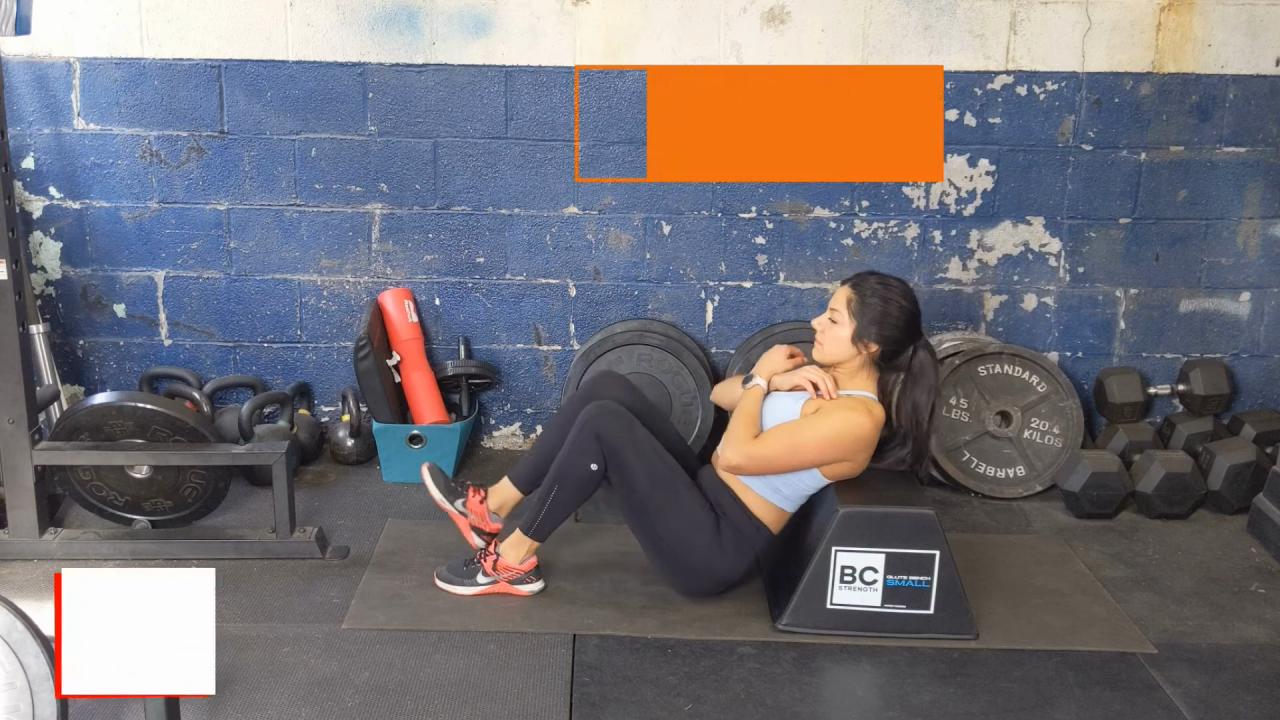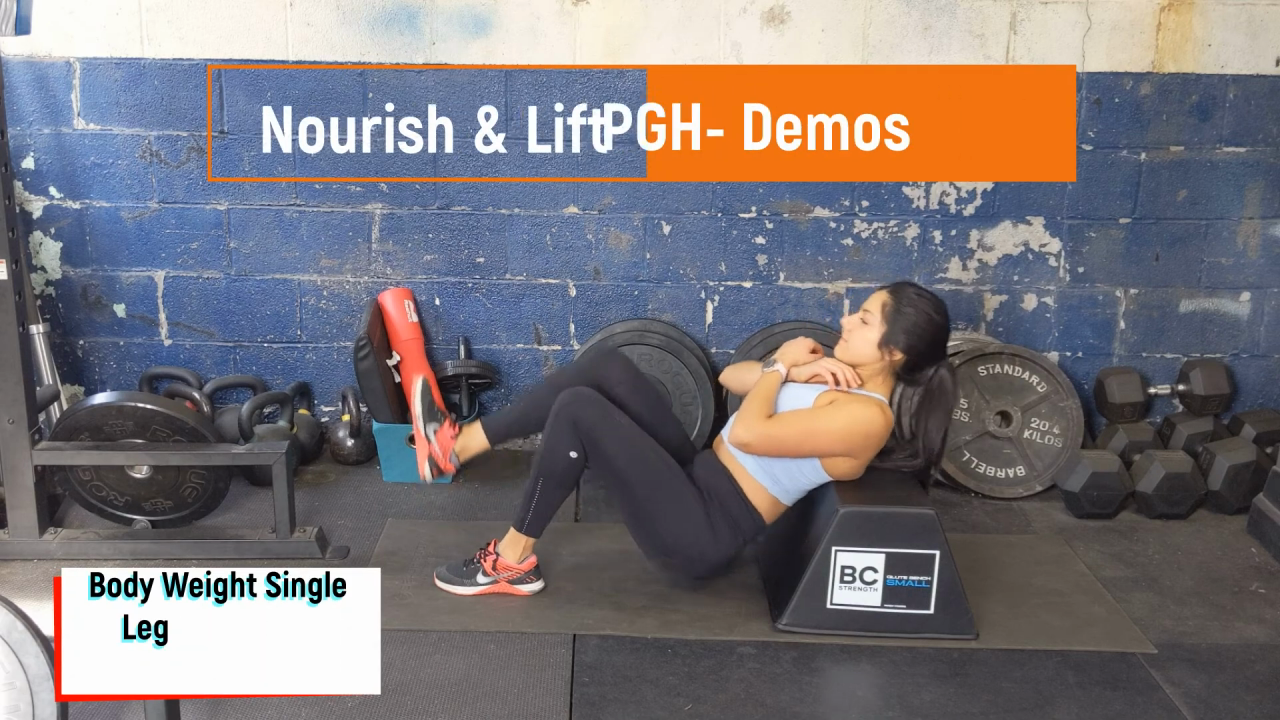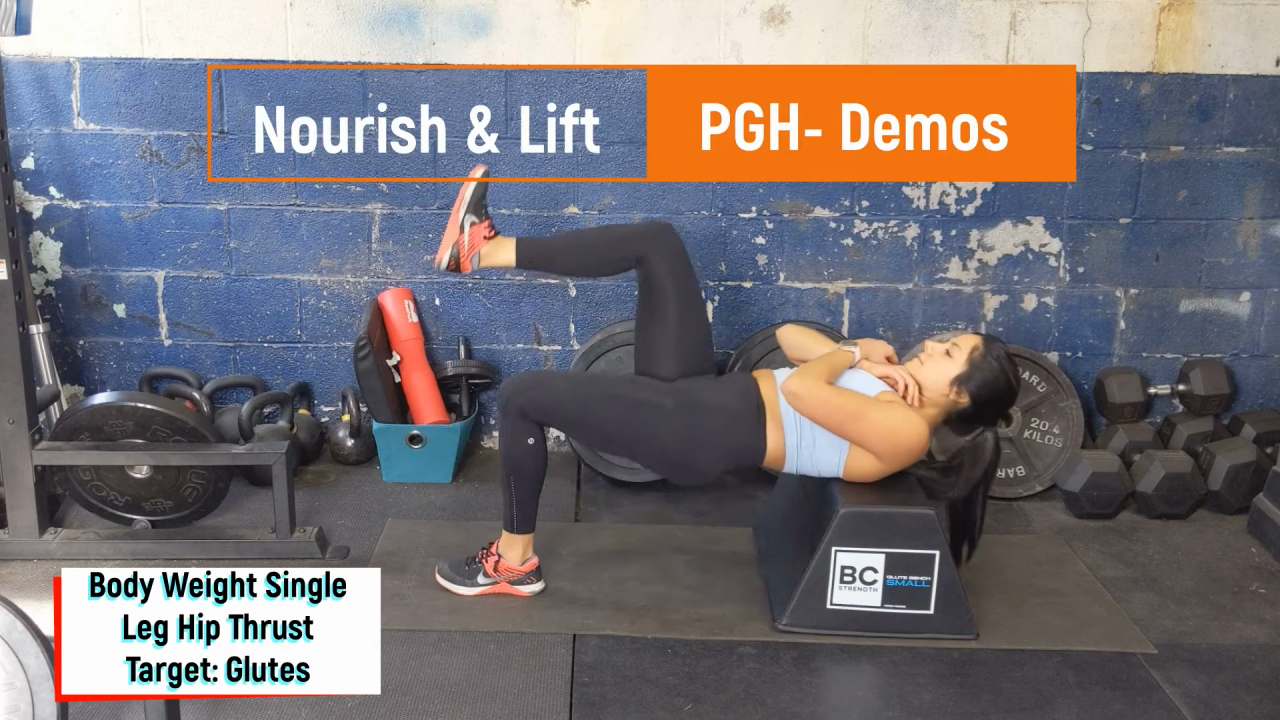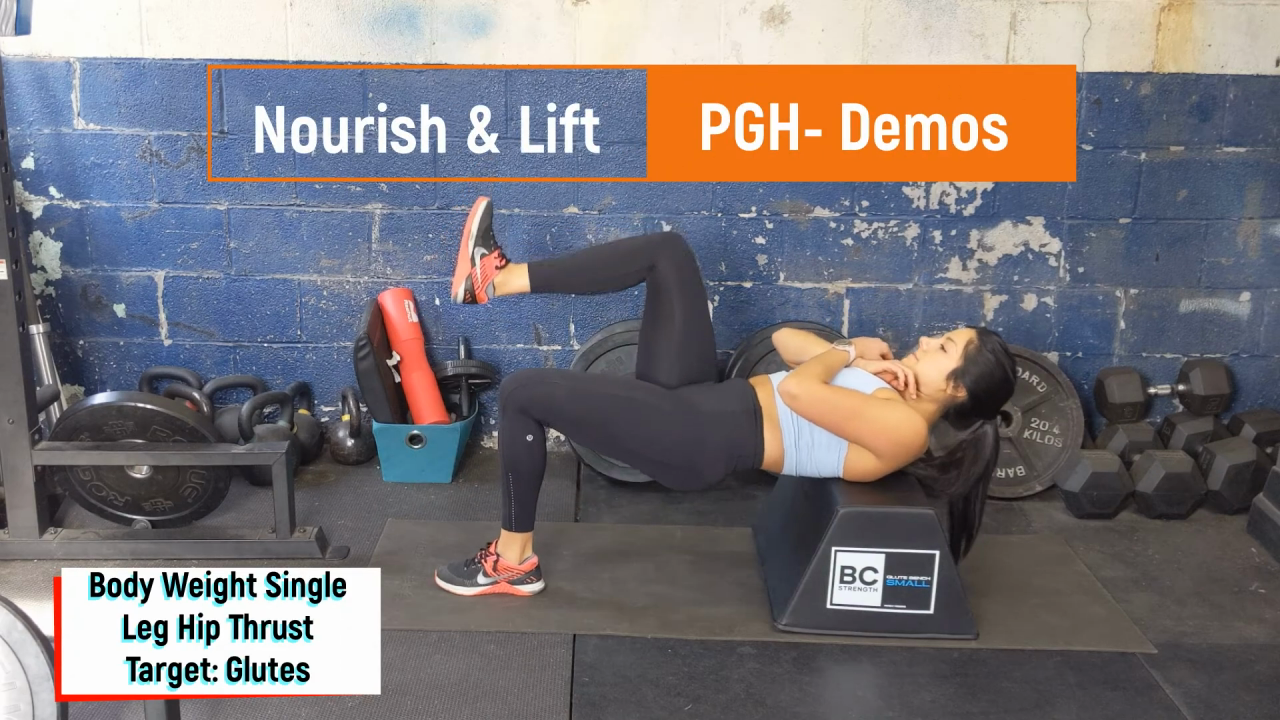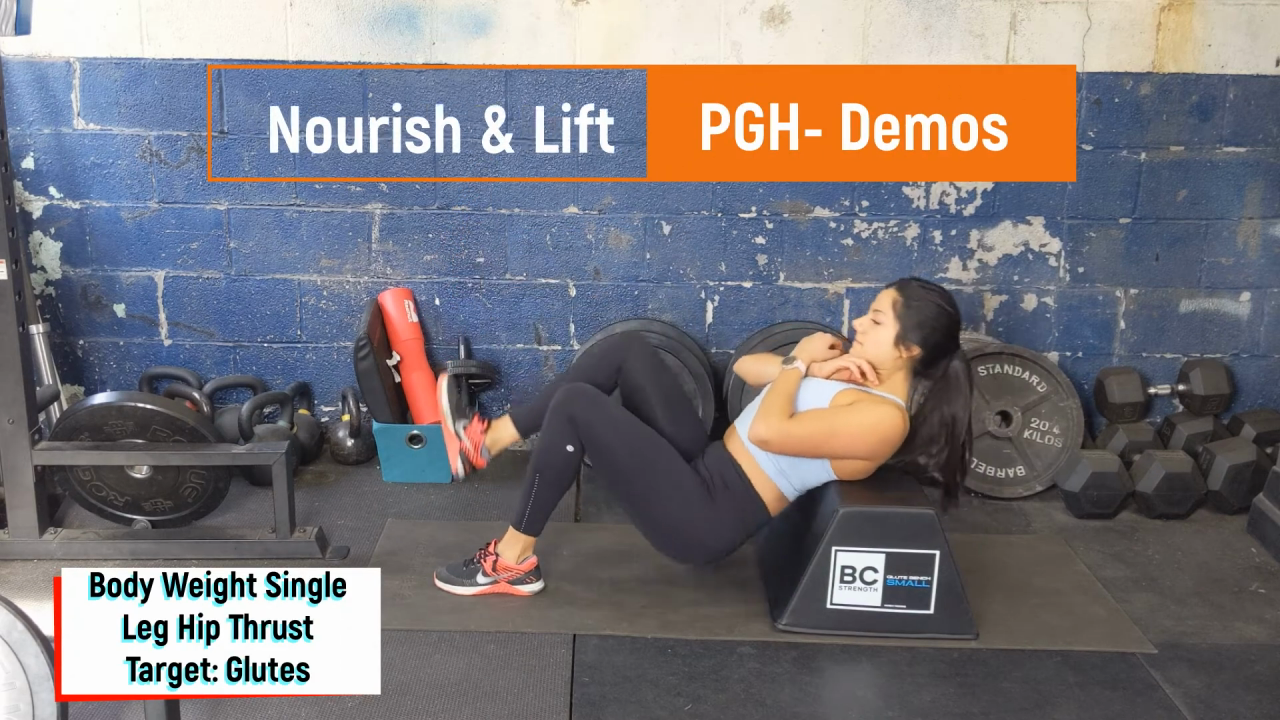
dt=1s
person 1, frame 1
left shoulder: (856, 419)
right shoulder: (830, 376)
left elbow: (736, 455)
right elbow: (720, 394)
left wrist: (761, 378)
right wrist: (777, 381)
left hip: (712, 547)
right hip: (702, 493)
left knee: (603, 421)
right knee: (606, 387)
left ankle: (514, 560)
right ankle: (493, 507)
person 1, frame 2
left shoulder: (865, 416)
right shoulder: (844, 378)
left elbow: (747, 433)
right elbow: (729, 377)
left wrist: (780, 366)
right wrist: (792, 370)
left hip: (702, 531)
right hip: (698, 478)
left knee: (579, 407)
right knee: (605, 366)
left ankle: (512, 561)
right ankle: (460, 445)
person 1, frame 3
left shoulder: (906, 430)
right shoulder: (893, 392)
left elbow: (801, 389)
right elbow: (789, 335)
left wrist: (852, 355)
right wrist: (859, 357)
left hip: (699, 433)
right hip: (701, 393)
left knee: (523, 395)
right knee: (657, 240)
left ankle: (513, 562)
right ankle: (485, 250)
person 1, frame 4
left shoulder: (904, 429)
right shoulder: (890, 393)
left elbow: (798, 388)
right elbow: (786, 339)
left wrist: (846, 352)
right wrist: (852, 356)
left hip: (698, 438)
right hip: (699, 398)
left knee: (522, 392)
right knee: (667, 250)
left ankle: (513, 561)
right ankle: (497, 278)
person 1, frame 5
left shoulder: (883, 419)
right shoulder: (860, 376)
left elbow: (767, 430)
right elbow: (745, 366)
left wrist: (800, 362)
right wrist: (811, 367)
left hip: (703, 515)
right hip: (703, 464)
left knee: (575, 403)
right knee: (629, 349)
left ankle: (512, 562)
right ankle: (487, 439)
